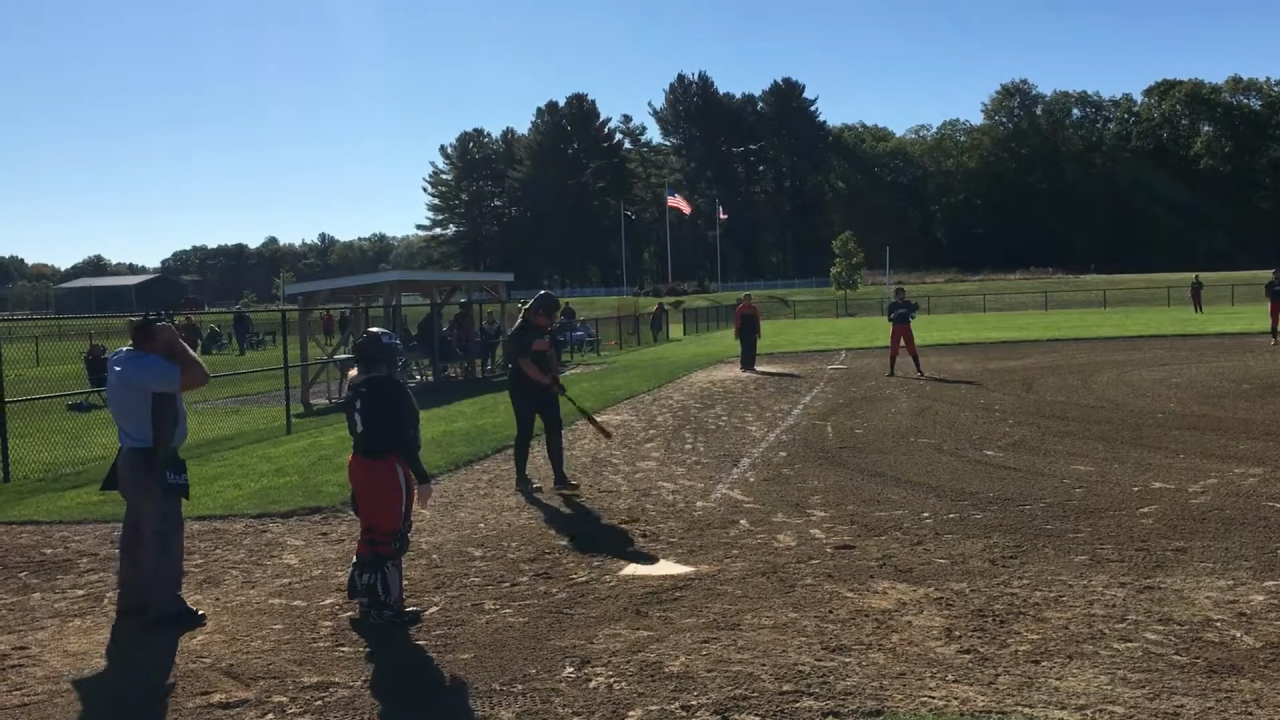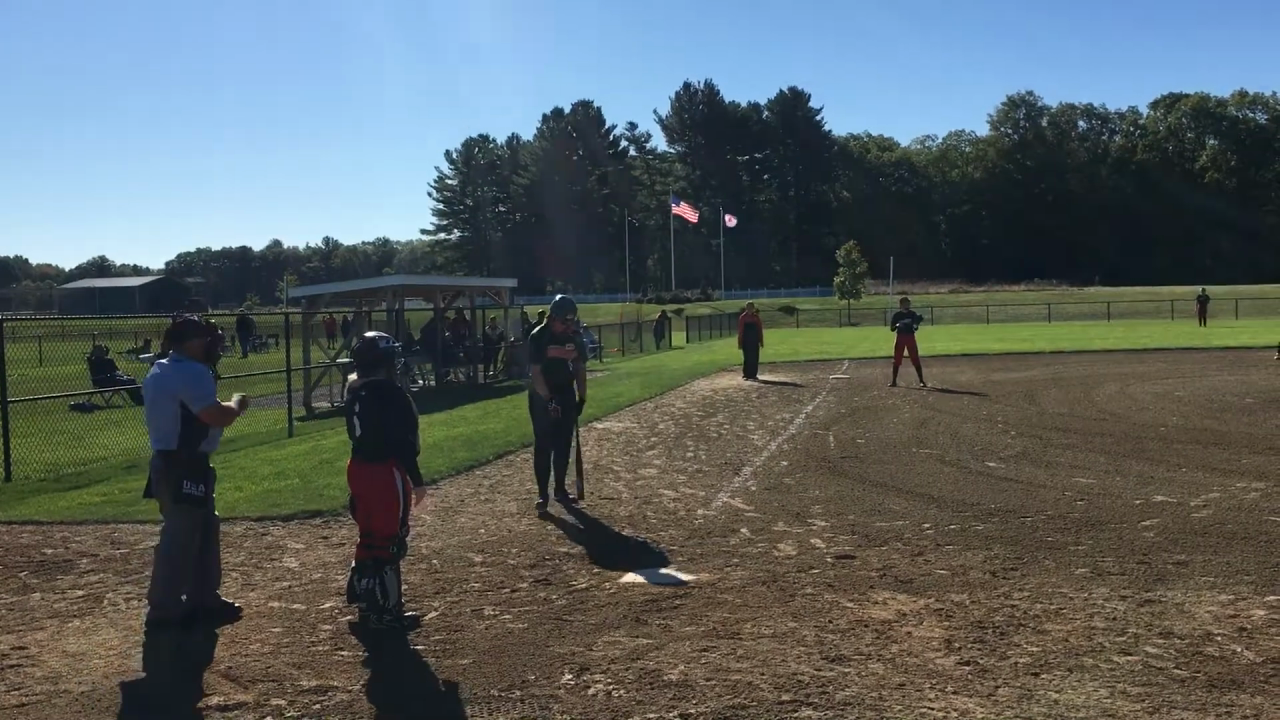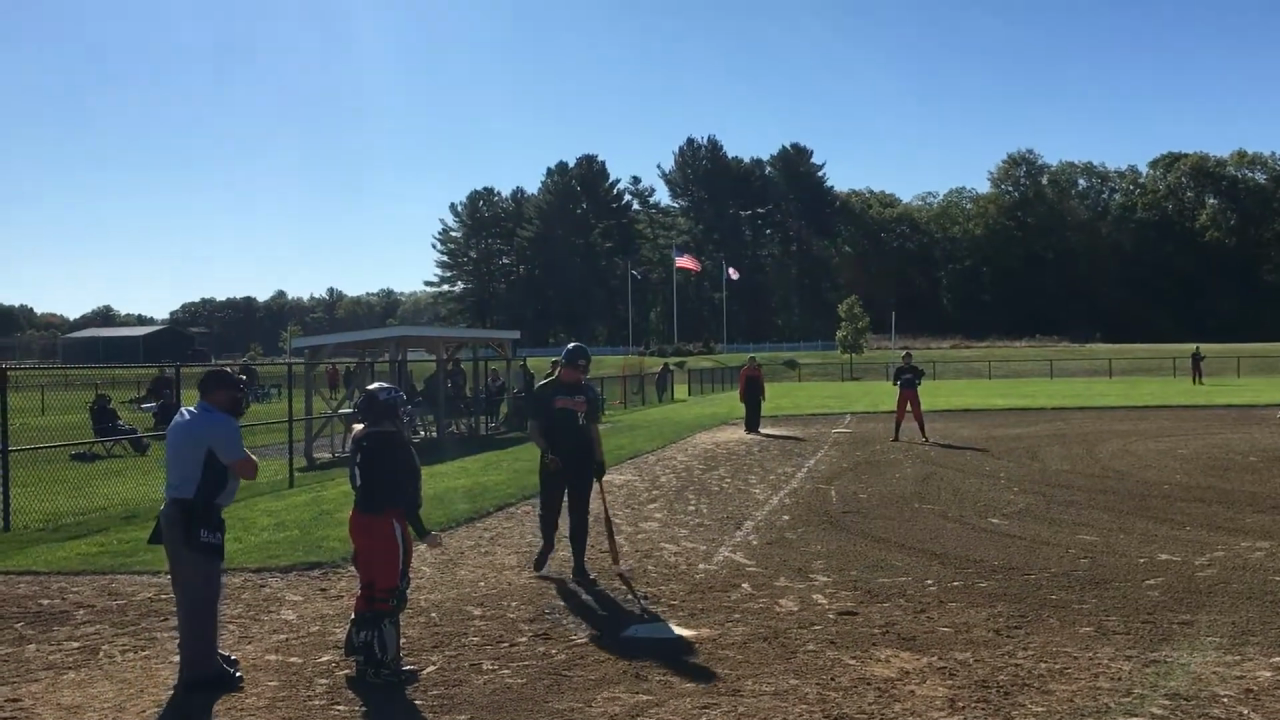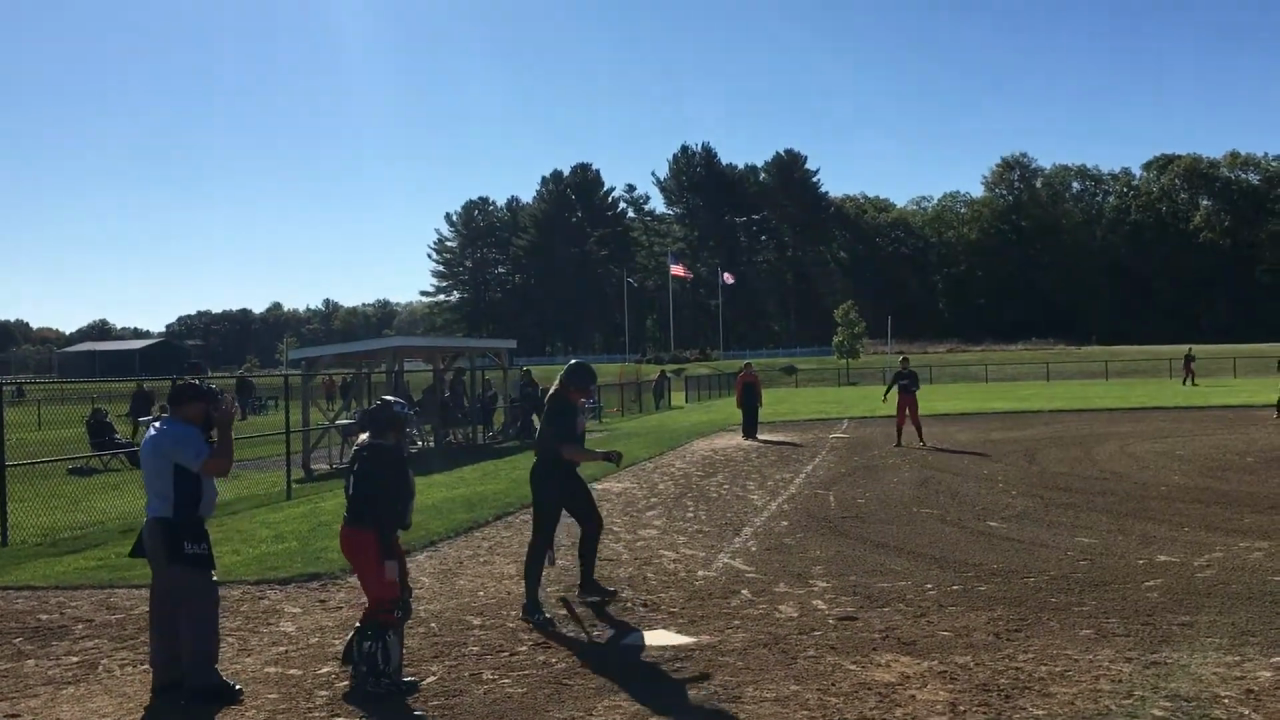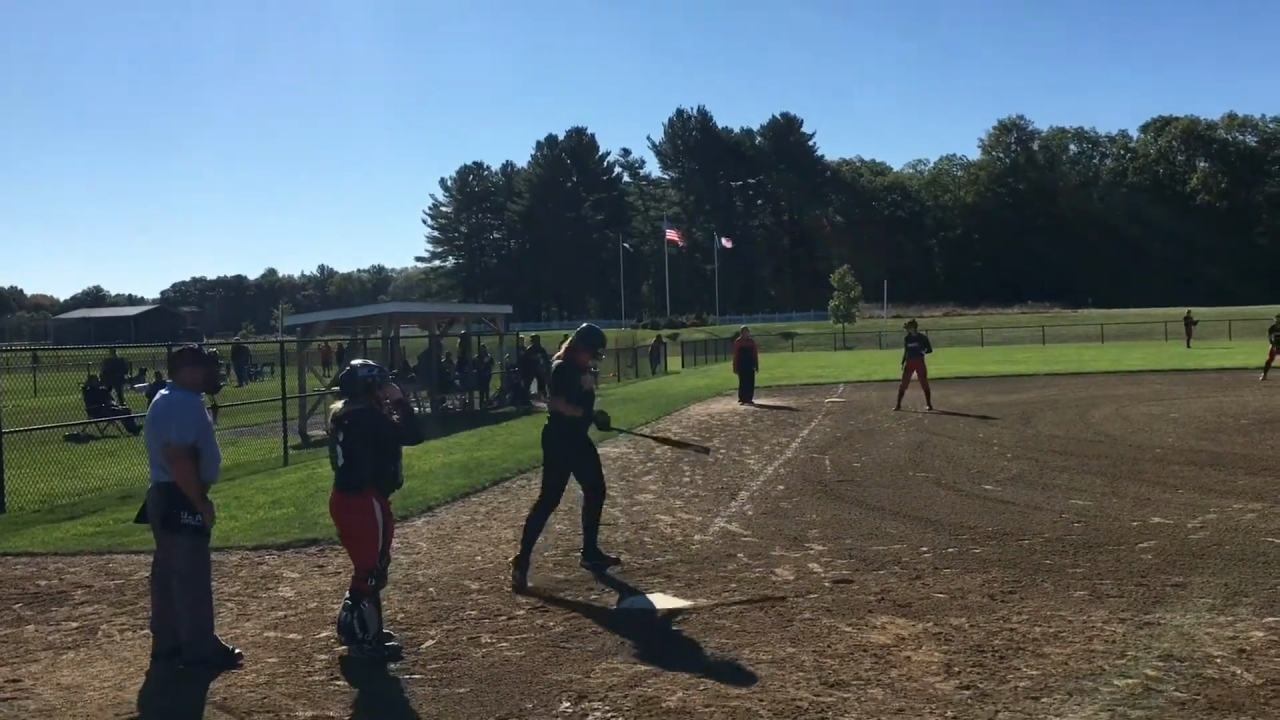
dt=1s
person 1, frame 1
left shoulder: (119, 360)
right shoulder: (151, 367)
right elbow: (200, 377)
right wrist: (176, 342)
left hip: (132, 458)
right hip: (155, 462)
left knee: (136, 532)
right knee: (165, 534)
left ankle: (132, 598)
right ankle: (166, 606)
person 1, frame 2
left shoulder: (162, 369)
right shoulder: (191, 372)
right elbow: (216, 416)
right wrist: (237, 404)
left hip: (173, 463)
right hip: (183, 468)
left knee: (205, 530)
right knee: (180, 538)
left ankle: (204, 599)
right ankle: (164, 609)
person 1, frame 3
left shoulder: (183, 418)
right shoulder: (219, 424)
right elbow: (249, 471)
right wrist: (244, 455)
left hip: (178, 513)
right hip: (197, 519)
left knee: (193, 592)
right knee: (201, 594)
left ankle: (201, 657)
right ankle: (200, 670)
person 1, frame 4
left shoulder: (159, 431)
right shoulder: (182, 434)
left elbow: (198, 466)
right elbow: (218, 467)
left wrist: (217, 426)
right wrist: (225, 425)
left hip: (160, 528)
right hip: (180, 532)
left knee: (166, 605)
right knee: (199, 602)
left ankle: (168, 677)
right ankle: (201, 681)
person 1, frame 5
left shoulder: (171, 399)
right shoulder: (183, 402)
right elbow: (178, 458)
right wrist: (201, 502)
left hip: (167, 496)
right hip: (181, 500)
left knee: (168, 570)
right knee: (192, 572)
left ankle: (167, 643)
right ankle: (200, 648)
person 2, frame 1
left shoulder: (355, 389)
right shoulder: (391, 390)
left elbow: (359, 431)
right elbow: (404, 439)
right wrist: (422, 478)
left hip: (361, 465)
right hip: (388, 468)
left knee: (371, 534)
right knee: (391, 537)
left ankle: (368, 600)
right ankle: (387, 607)
person 2, frame 2
left shoulder: (355, 390)
right shoulder: (390, 393)
left elbow: (358, 433)
right elbow: (401, 441)
right wrist: (416, 480)
left hip: (360, 468)
right hip: (385, 472)
left knee: (370, 537)
right knee: (389, 540)
left ankle: (367, 602)
right ankle: (385, 610)
person 2, frame 3
left shoulder: (362, 439)
right shoulder: (392, 443)
right elbow: (403, 492)
right wrist: (423, 532)
left hip: (363, 519)
right hip: (385, 523)
left knee: (371, 589)
right knee: (390, 594)
left ankle: (366, 657)
right ankle: (382, 665)
person 2, frame 4
left shoulder: (365, 450)
right shoulder: (388, 457)
right elbow: (384, 510)
right wrist: (390, 555)
left hip: (355, 533)
right hip: (370, 538)
left knee: (380, 602)
right knee: (393, 606)
left ankle: (363, 668)
right ankle: (382, 677)
person 2, frame 5
left shoulder: (342, 416)
right shoulder: (370, 419)
right elbow: (413, 435)
left wrist: (390, 406)
right wrist: (400, 401)
left hip: (345, 498)
right hip: (366, 502)
left knee: (366, 568)
right knee: (371, 572)
left ankle: (359, 630)
right ankle: (364, 641)
person 3, frame 1
left shoulder: (545, 328)
right shoulder: (521, 332)
left elbow: (550, 353)
right elbow: (526, 365)
left wrist: (555, 378)
right wrist: (549, 383)
left hip: (542, 382)
right hip: (522, 385)
left knee: (554, 427)
right knee: (525, 431)
left ankle: (559, 478)
right ankle: (521, 478)
person 3, frame 2
left shoulder: (575, 337)
right shoulder: (539, 337)
left elbow: (580, 368)
right elbow: (535, 373)
left wrist: (581, 398)
right wrist: (549, 400)
left hip: (566, 395)
right hip: (542, 397)
left knee: (564, 444)
right knee: (544, 445)
left ankle: (560, 488)
right ankle: (542, 494)
person 3, frame 3
left shoulder: (588, 392)
right shoulder: (544, 390)
left elbow: (593, 428)
right elbow: (533, 427)
left wrist: (599, 460)
right wrist: (545, 452)
left hip: (582, 459)
right hip: (554, 459)
left knee: (580, 514)
right knee: (549, 510)
left ankle: (579, 566)
right ankle: (547, 544)
person 3, frame 4
left shoulder: (569, 405)
right shoulder: (559, 409)
right elbow: (569, 451)
right wrist: (604, 456)
left hip: (566, 475)
right hip: (548, 477)
left knee: (593, 524)
right knee: (543, 540)
left ankle: (587, 584)
right ankle: (531, 605)
person 3, frame 5
left shoulder: (581, 368)
right shoulder: (563, 368)
right elbow: (555, 402)
left wrist: (594, 417)
right wrist: (587, 414)
left hip: (578, 437)
right hip: (560, 439)
left knee: (596, 492)
right knee: (549, 499)
left ankle: (590, 552)
right ankle: (522, 560)
